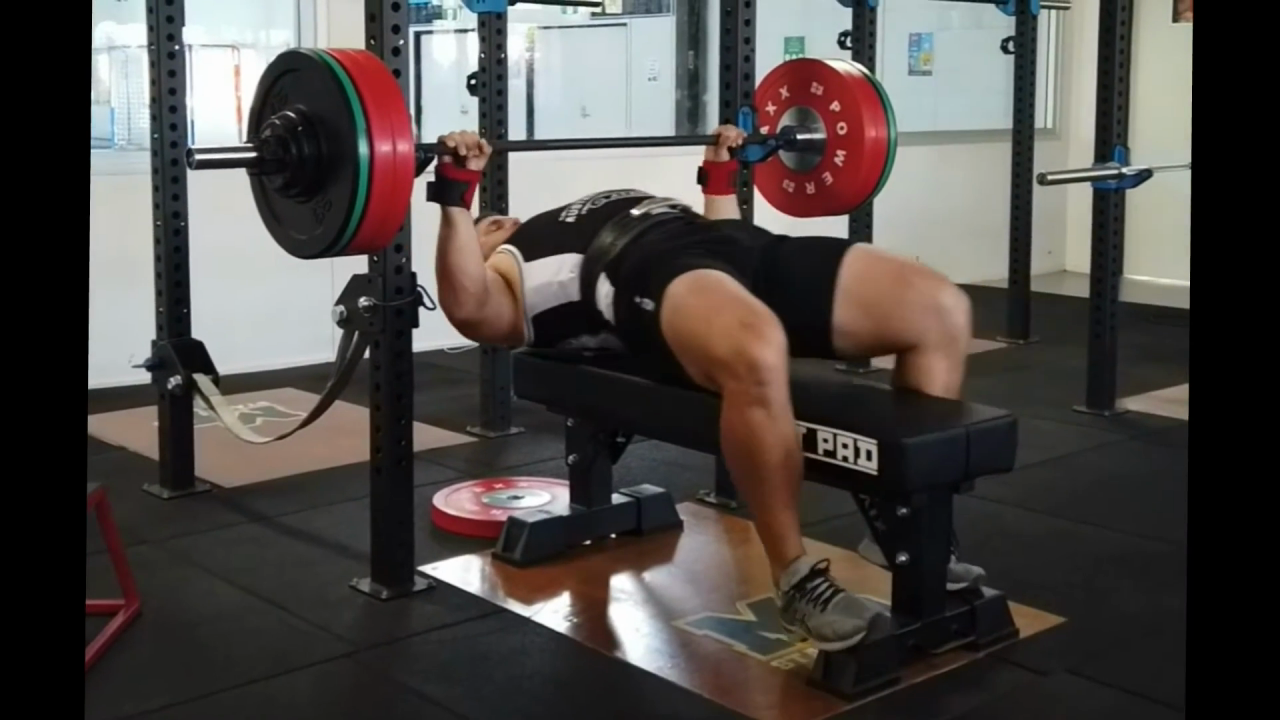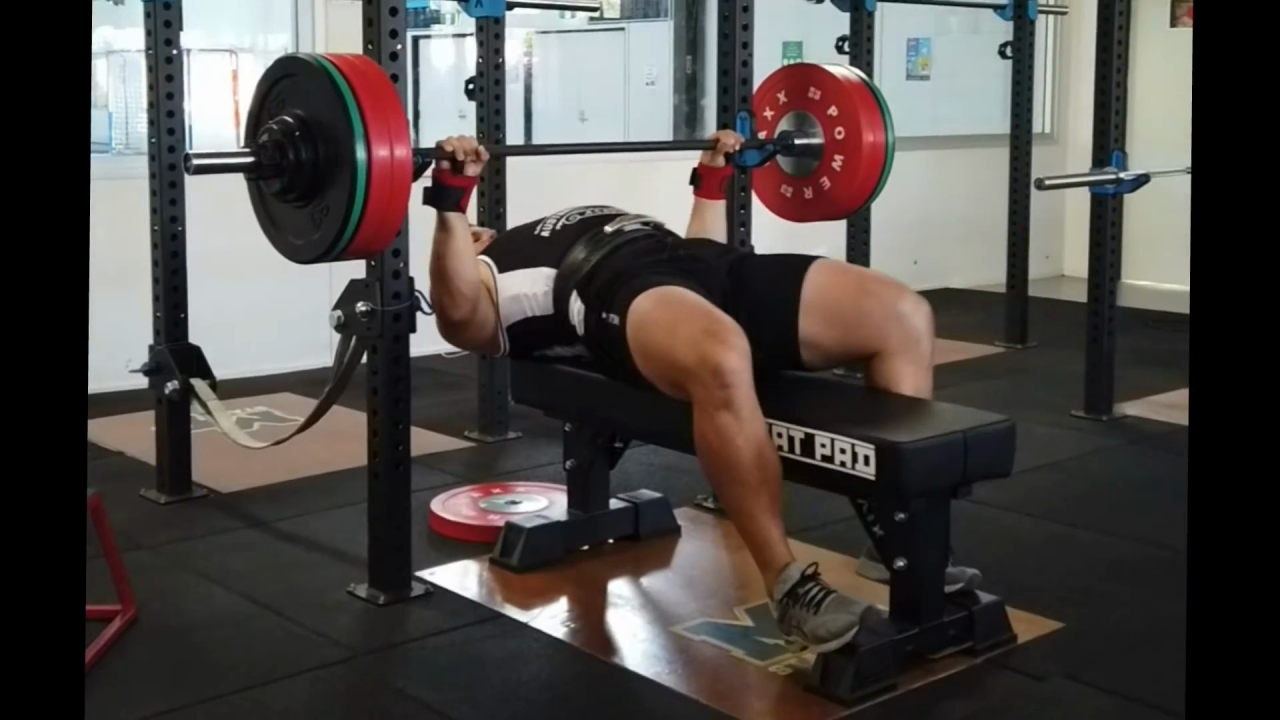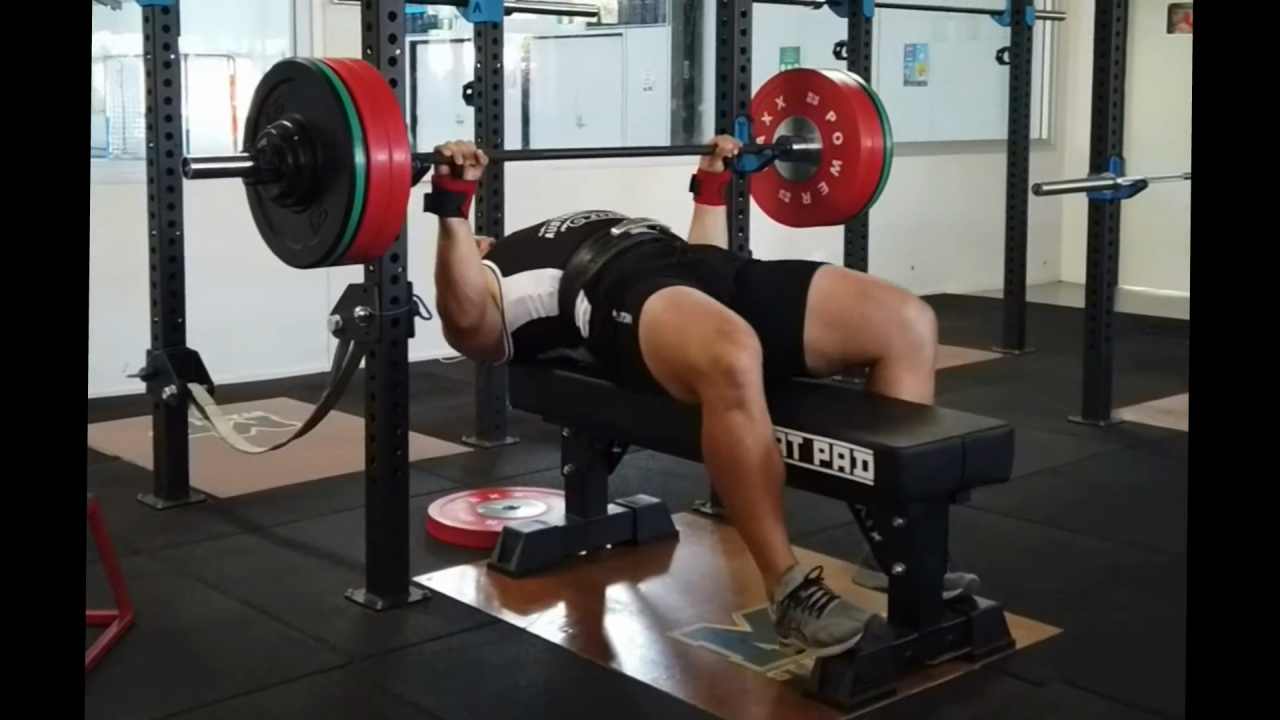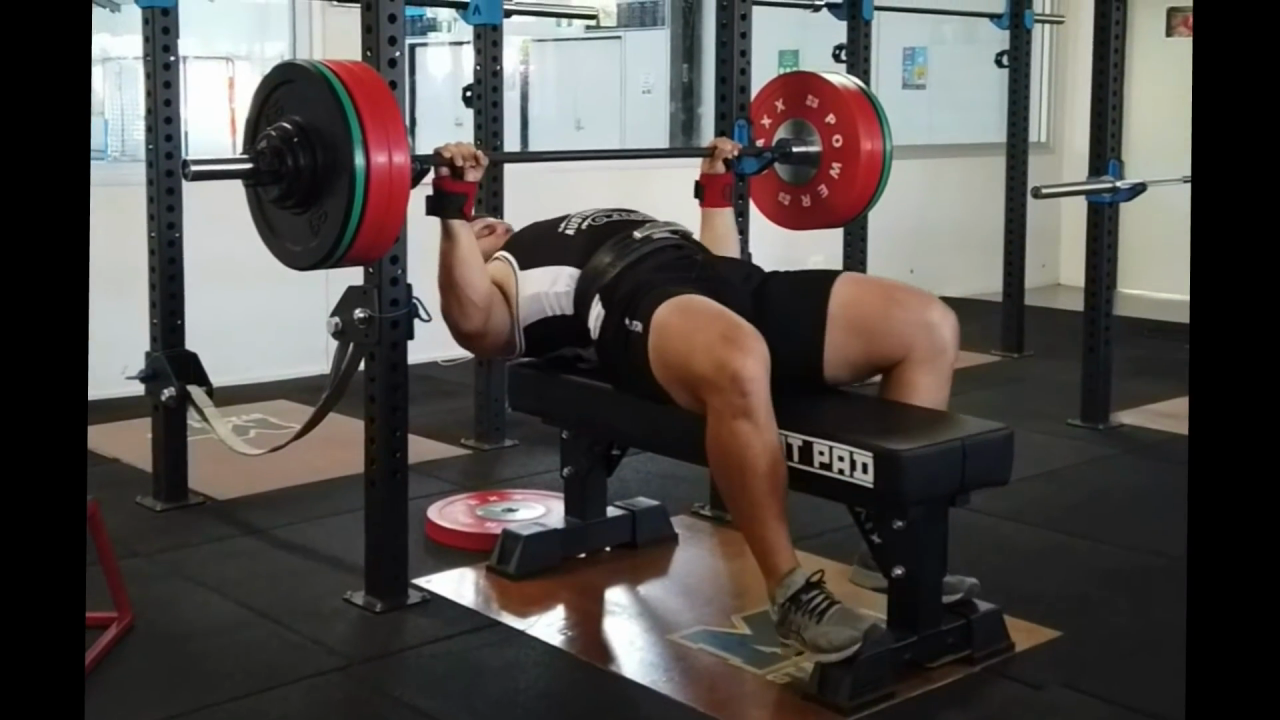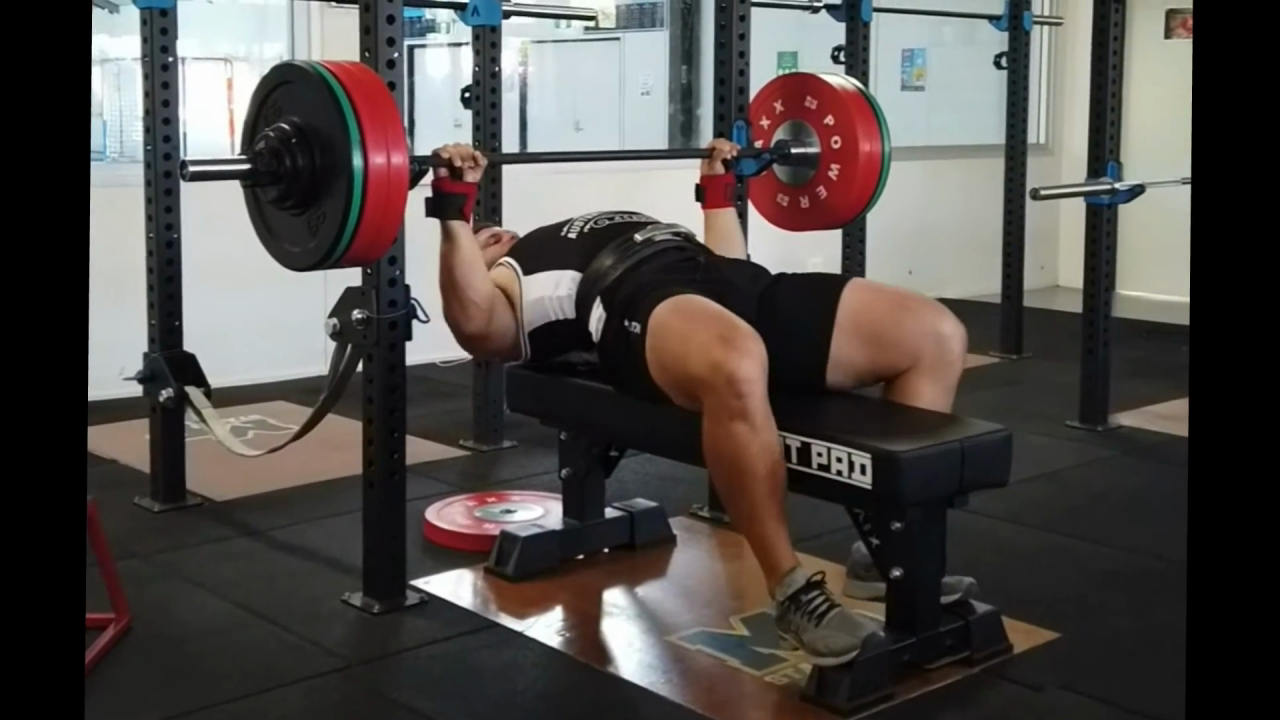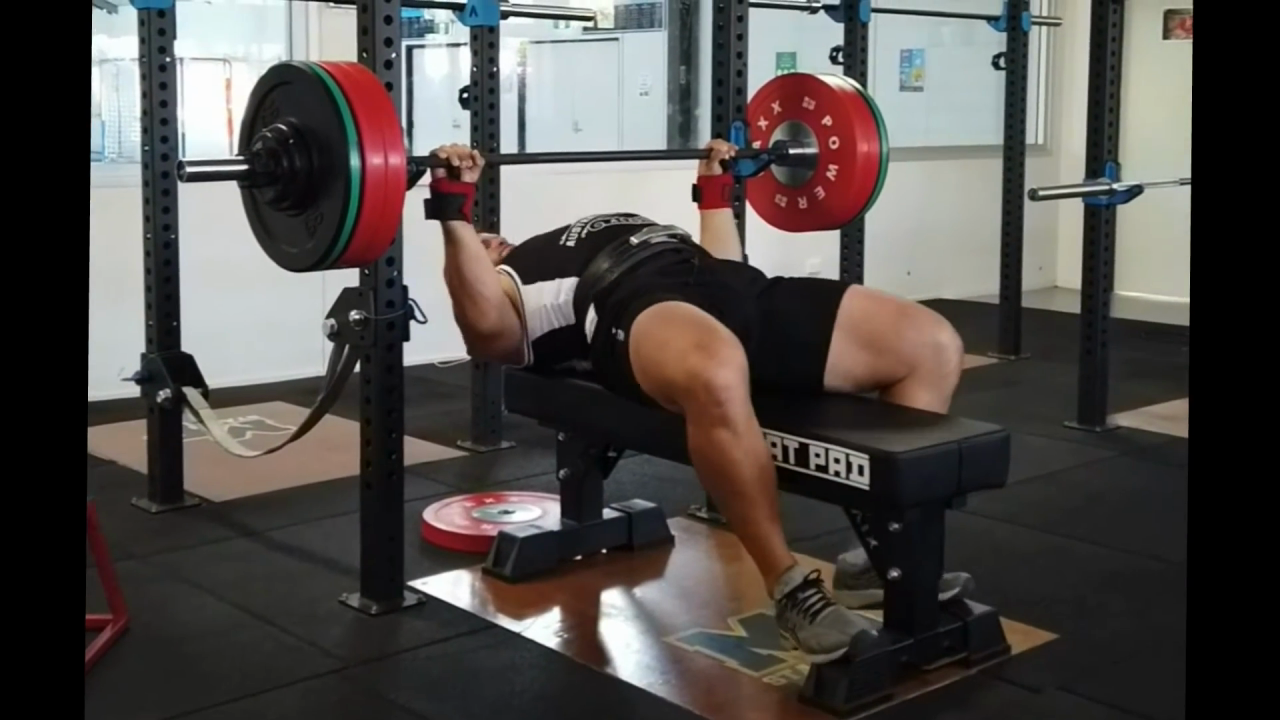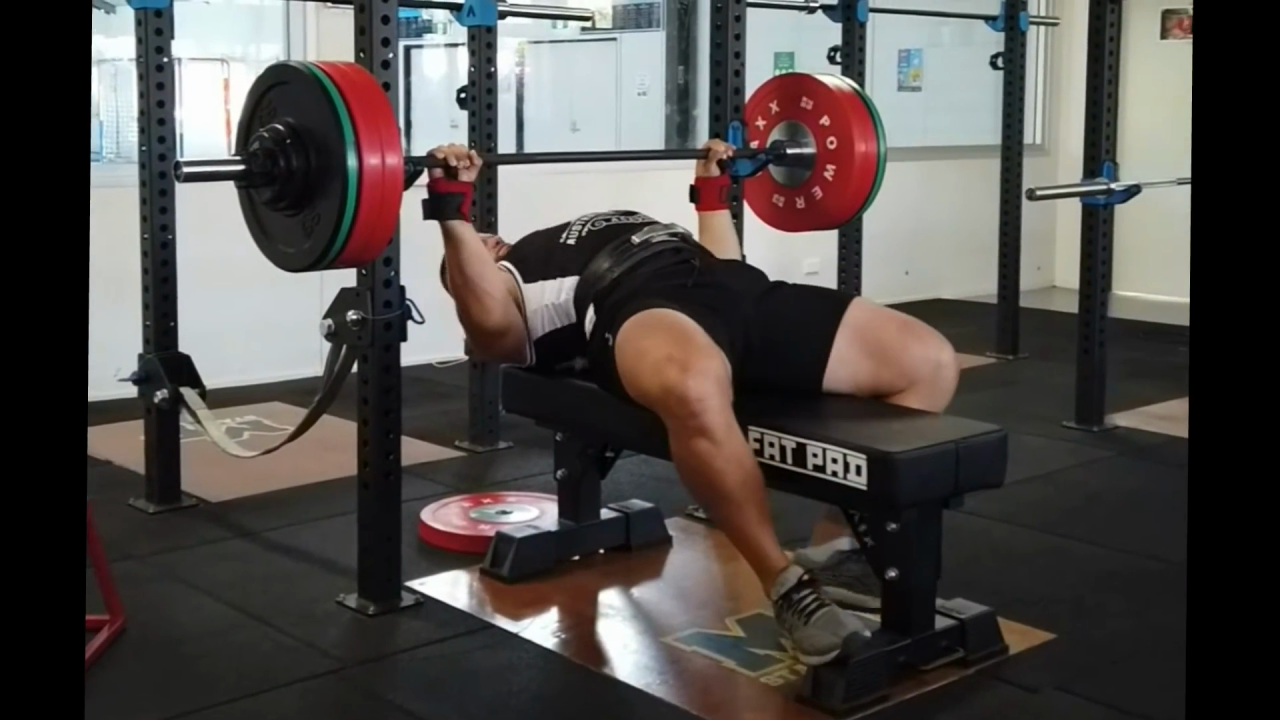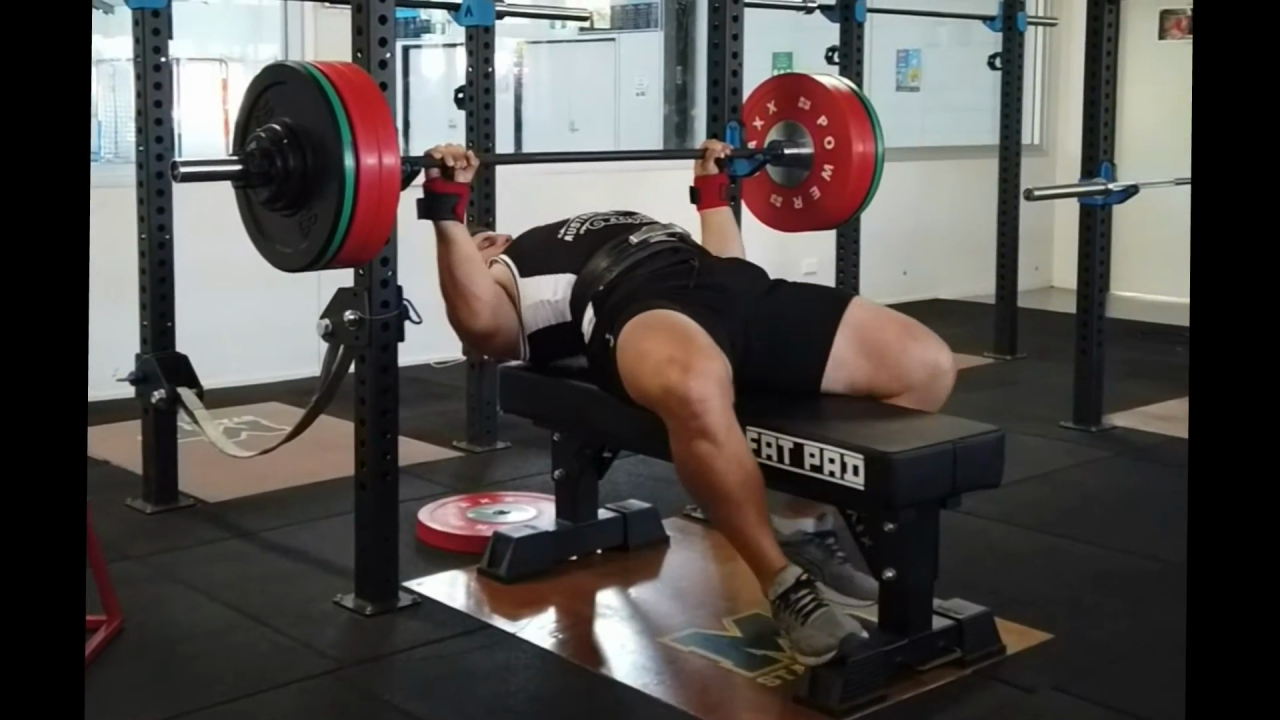
dt=0.2s
person 1, frame 1
left shoulder: (578, 233)
right shoulder: (503, 280)
right elbow: (468, 306)
left wrist: (719, 173)
right wrist: (455, 194)
left knee: (941, 310)
right knee: (757, 356)
right ankle: (797, 578)
person 1, frame 2
left shoulder: (558, 243)
right shoulder: (485, 286)
left elbow: (699, 251)
right elbow: (458, 311)
left wrist: (712, 179)
right wrist: (449, 202)
left knee: (903, 315)
right knee: (721, 363)
right ankle: (789, 586)
person 1, frame 3
left shoulder: (575, 244)
right shoulder: (487, 290)
left elbow: (701, 260)
right elbow: (465, 318)
left wrist: (711, 184)
right wrist: (451, 208)
left knee: (906, 321)
right knee: (732, 361)
right ankle: (791, 591)
person 1, frame 4
right shoulder: (497, 280)
left elbow: (718, 265)
right elbow: (472, 321)
left wrist: (716, 187)
right wrist: (451, 209)
left hip: (735, 286)
right hip: (639, 303)
left knee: (927, 324)
right knee: (740, 367)
right ankle: (792, 593)
person 1, frame 5
right shoulder: (506, 284)
left elbow: (725, 265)
right elbow: (474, 324)
left wrist: (717, 187)
right wrist: (452, 211)
left hip: (737, 286)
left knee: (936, 334)
right knee: (737, 368)
right ankle: (793, 592)
person 1, frame 6
right shoulder: (507, 288)
left elbow: (721, 268)
right elbow: (483, 320)
left wrist: (714, 189)
right wrist: (453, 212)
left hip: (738, 292)
left knee: (932, 344)
right knee: (717, 375)
right ankle: (790, 588)
person 1, frame 7
right shoulder: (504, 283)
left elbow: (722, 267)
right elbow: (488, 317)
left wrist: (712, 190)
right wrist: (451, 210)
left knee: (927, 361)
right knee: (695, 388)
left ankle: (840, 550)
right ankle: (788, 587)
person 1, frame 8
right shoulder: (501, 281)
left elbow: (724, 263)
right elbow: (476, 319)
left wrist: (712, 188)
right wrist: (446, 211)
left knee: (926, 365)
right knee: (696, 390)
left ankle: (803, 522)
right ankle: (788, 586)
